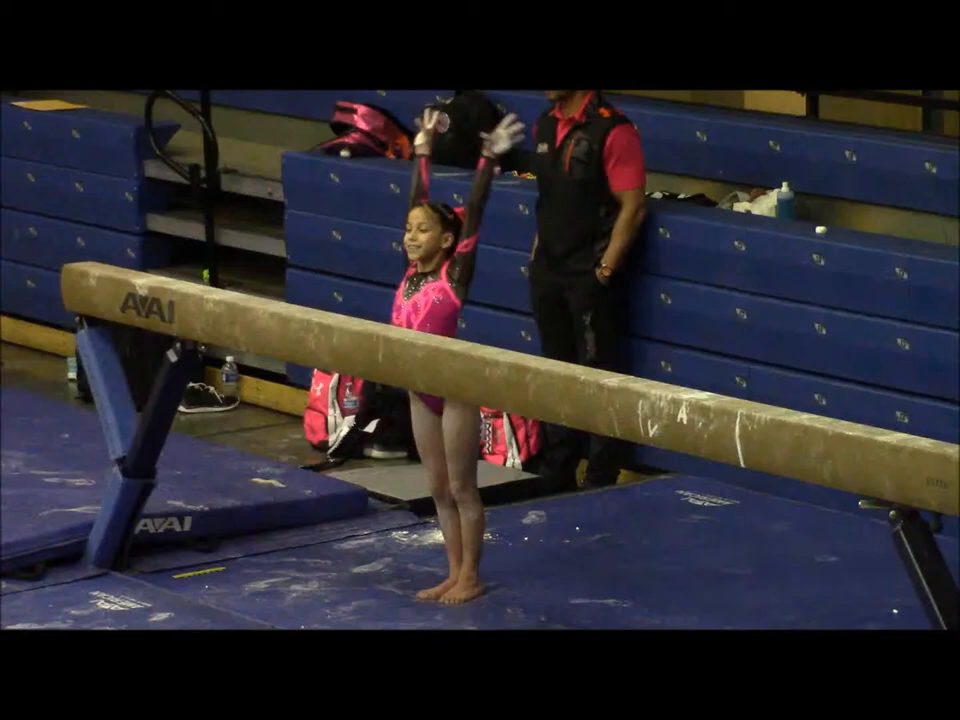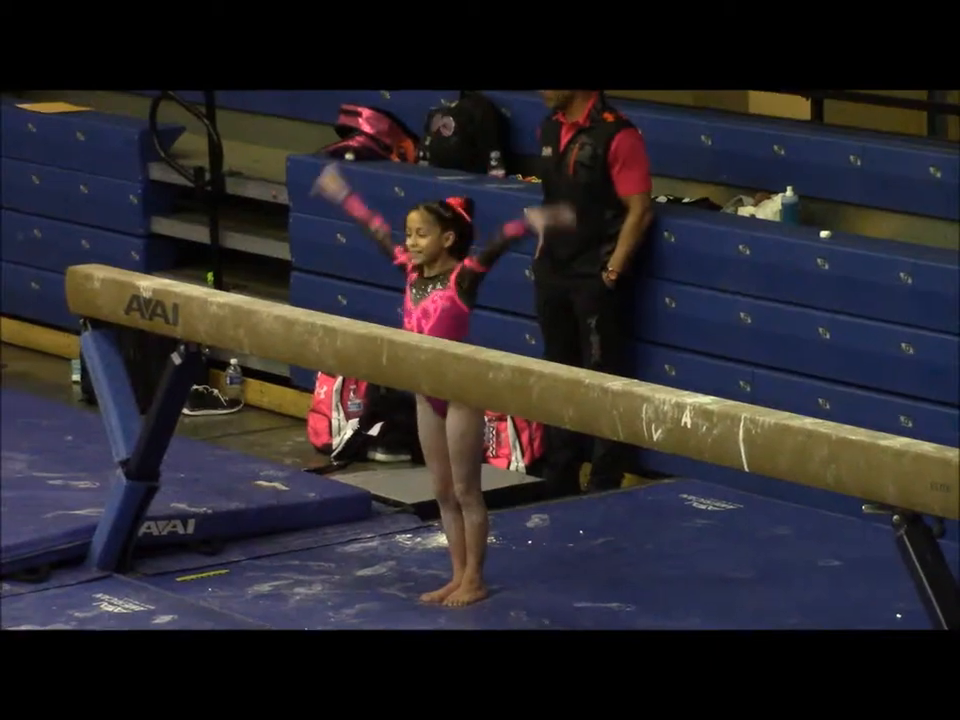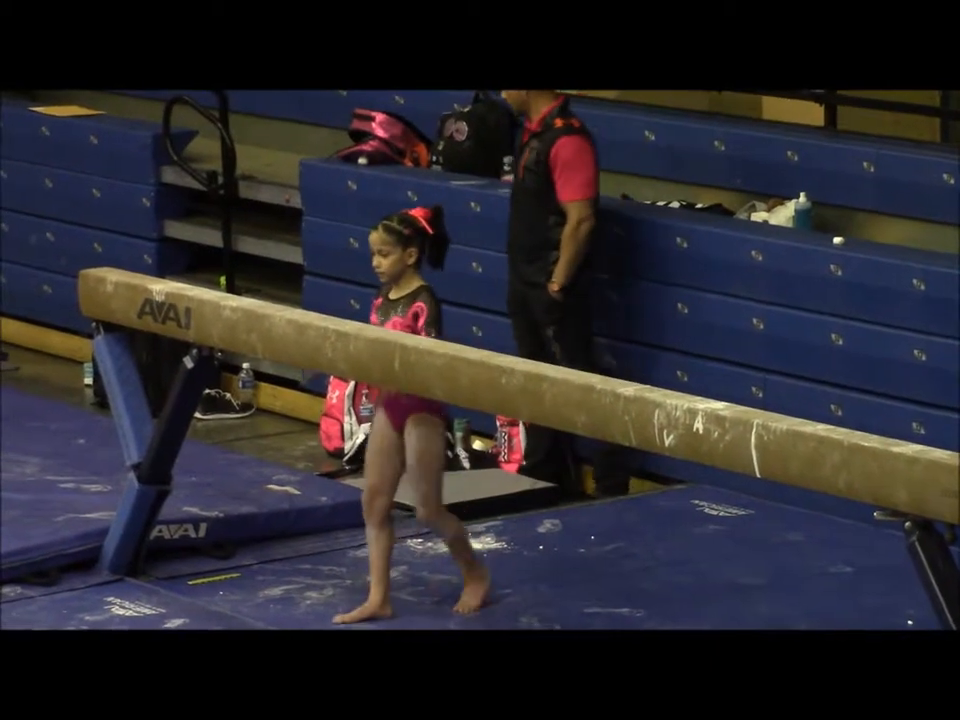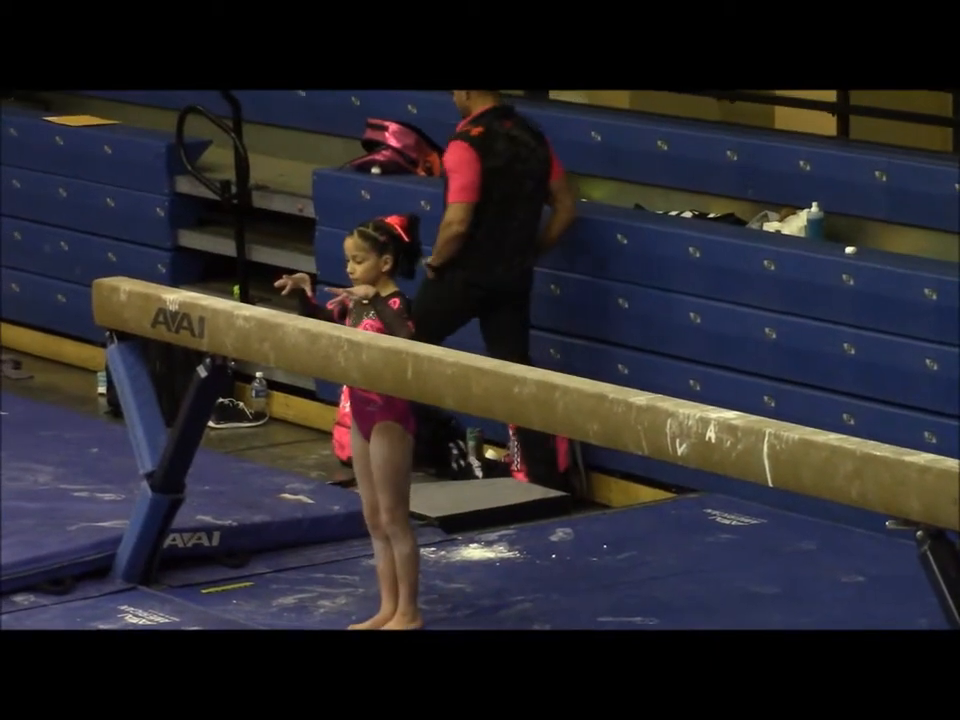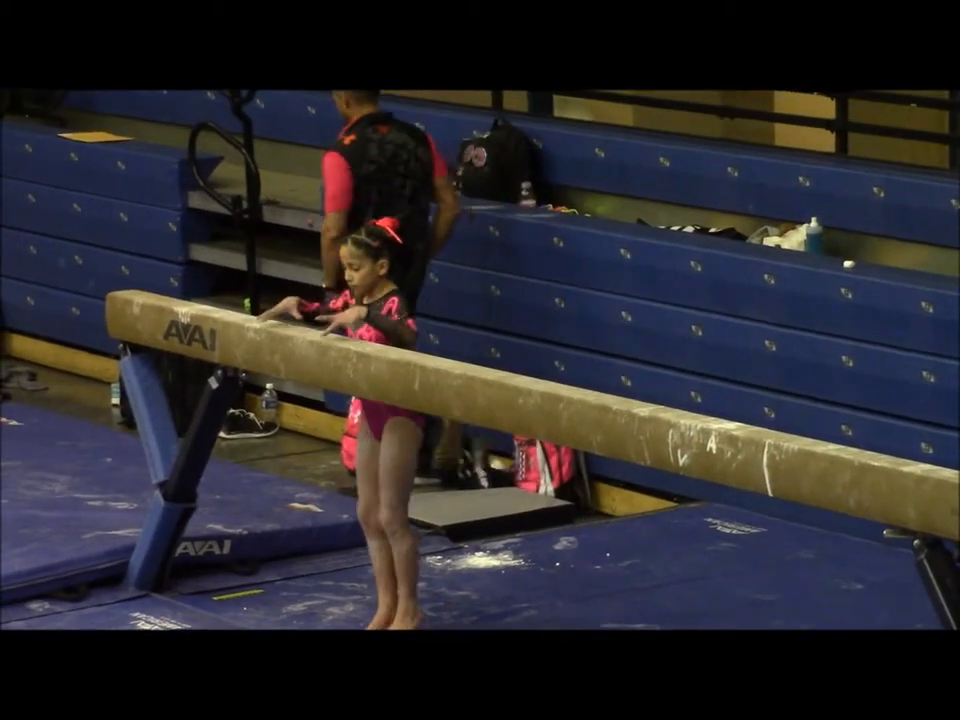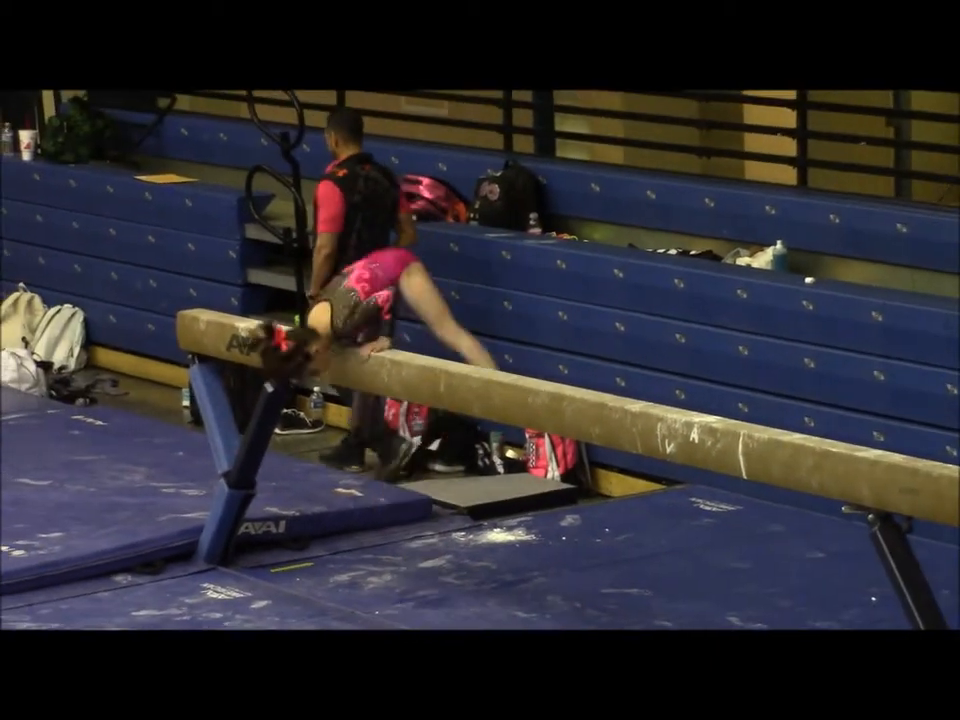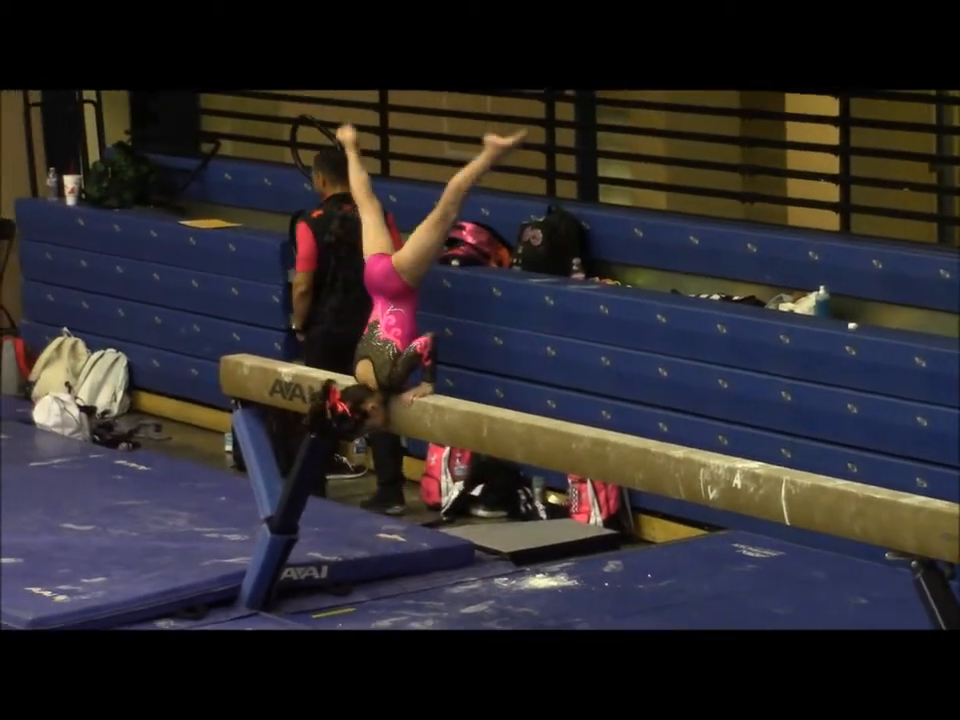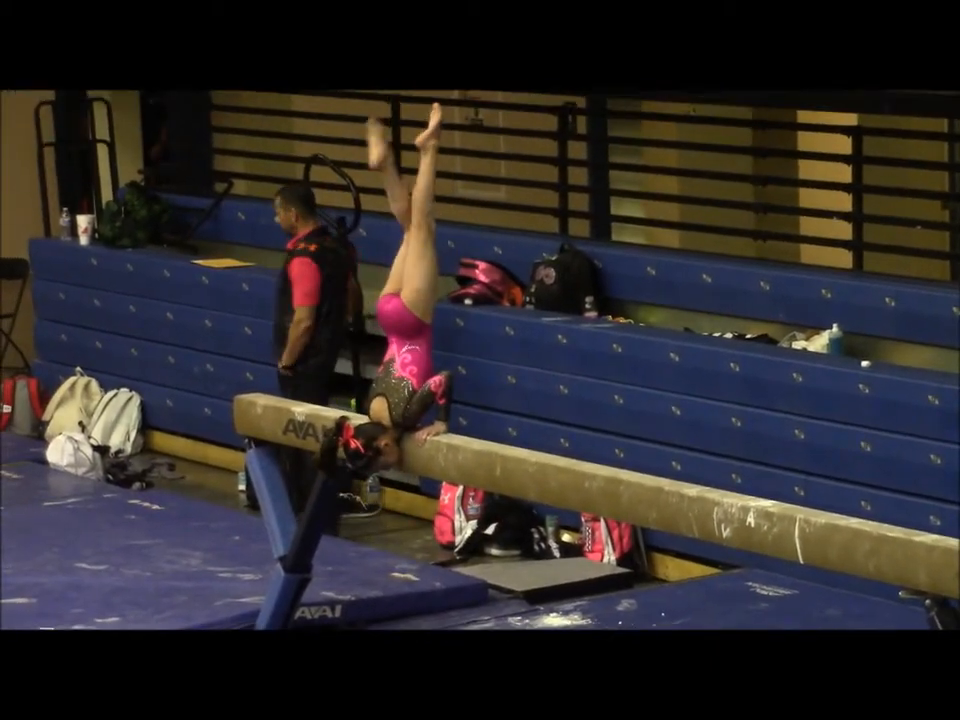
dt=0.7s
person 1, frame 1
left shoulder: (455, 274)
right shoulder: (411, 273)
left elbow: (474, 213)
right elbow: (419, 203)
left wrist: (488, 159)
right wrist: (422, 151)
right hip: (420, 391)
left knee: (462, 488)
right knee: (438, 488)
left ankle: (470, 577)
right ankle: (453, 574)
person 1, frame 2
left shoulder: (463, 276)
right shoulder: (413, 273)
left elbow: (494, 248)
right elbow: (379, 230)
left wrist: (533, 221)
right wrist: (343, 194)
right hip: (426, 392)
left knee: (465, 489)
right knee: (442, 490)
left ankle: (474, 580)
right ankle: (458, 574)
person 1, frame 3
left shoulder: (423, 301)
right shoulder: (383, 296)
left hip: (421, 409)
right hip: (388, 407)
left knee: (428, 509)
right knee: (373, 502)
left ankle: (474, 574)
right ankle: (378, 598)
person 1, frame 4
left shoulder: (394, 303)
right shoulder: (354, 301)
left elbow: (407, 340)
right elbow: (319, 319)
left wrist: (375, 299)
right wrist: (303, 292)
left hip: (390, 417)
right hip: (362, 415)
left knee: (393, 519)
right knee: (373, 519)
left ankle: (408, 612)
right ankle: (387, 608)
person 1, frame 5
left shoulder: (393, 303)
right shoulder: (352, 298)
left elbow: (408, 337)
right elbow: (317, 314)
left wrist: (364, 315)
right wrist: (295, 305)
left hip: (400, 418)
right hip: (372, 417)
left knee: (391, 518)
right knee: (369, 517)
left ankle: (409, 609)
right ankle: (387, 607)
person 1, frame 6
left shoulder: (339, 323)
right shoulder: (315, 326)
left elbow: (385, 298)
left wrist: (380, 337)
left hip: (399, 267)
right hip: (379, 273)
left knee: (447, 330)
person 1, frame 7
left shoulder: (379, 379)
right shoulder: (363, 378)
left elbow: (426, 347)
left wrist: (424, 386)
left hip: (392, 280)
right hip: (380, 276)
left knee: (443, 213)
right knee: (366, 206)
left ankle: (492, 151)
right ankle: (350, 147)
person 1, frame 8
left shoulder: (396, 411)
left elbow: (443, 382)
left hip: (406, 321)
right hip: (397, 315)
left knee: (418, 226)
right knee: (411, 224)
left ankle: (427, 148)
right ankle: (382, 159)
person 2, frame 1
left shoulder: (612, 129)
right shoulder: (546, 124)
left elbow: (633, 208)
left wrist: (605, 269)
right wrist: (537, 253)
left hip: (590, 275)
right hip: (547, 269)
left ankle: (601, 480)
right ankle: (556, 473)
person 2, frame 2
left shoulder: (616, 133)
right shoulder: (550, 127)
left elbow: (640, 211)
left wrist: (612, 273)
right wrist: (542, 253)
left hip: (595, 277)
right hip: (553, 272)
left knee: (604, 380)
left ankle: (605, 484)
right ankle: (558, 478)
person 2, frame 3
left shoulder: (565, 138)
right shoulder: (536, 130)
left elbow: (580, 220)
left wrist: (558, 282)
left hip: (551, 285)
right hip: (527, 277)
left ankle: (612, 488)
right ankle: (543, 473)
person 2, frame 4
left shoulder: (466, 144)
right shoulder: (532, 136)
left elbow: (457, 223)
right elbow: (565, 207)
left wrist: (435, 261)
left hip: (465, 273)
right hip: (513, 274)
right ankle: (545, 478)
person 2, frame 5
left shoulder: (341, 153)
right shoulder: (418, 139)
left elbow: (332, 228)
right elbow: (450, 205)
left wrist: (332, 281)
right wrist: (422, 257)
right hip: (410, 268)
person 2, frame 6
left shoulder: (333, 183)
right shoulder: (385, 178)
left elbow: (326, 248)
right elbow: (407, 234)
left wrist: (314, 292)
left ankle: (369, 447)
right ankle: (353, 447)
person 2, frame 7
left shoulder: (312, 223)
left elbow: (302, 286)
left wrist: (298, 325)
left hip: (325, 328)
right hip: (369, 326)
right ankle: (390, 487)
person 2, frame 8
left shoulder: (304, 258)
right shoulder: (339, 247)
left elbow: (303, 321)
right elbow: (346, 302)
left wrist: (285, 361)
left hip: (305, 361)
right hip: (326, 353)
right ankle: (302, 506)
